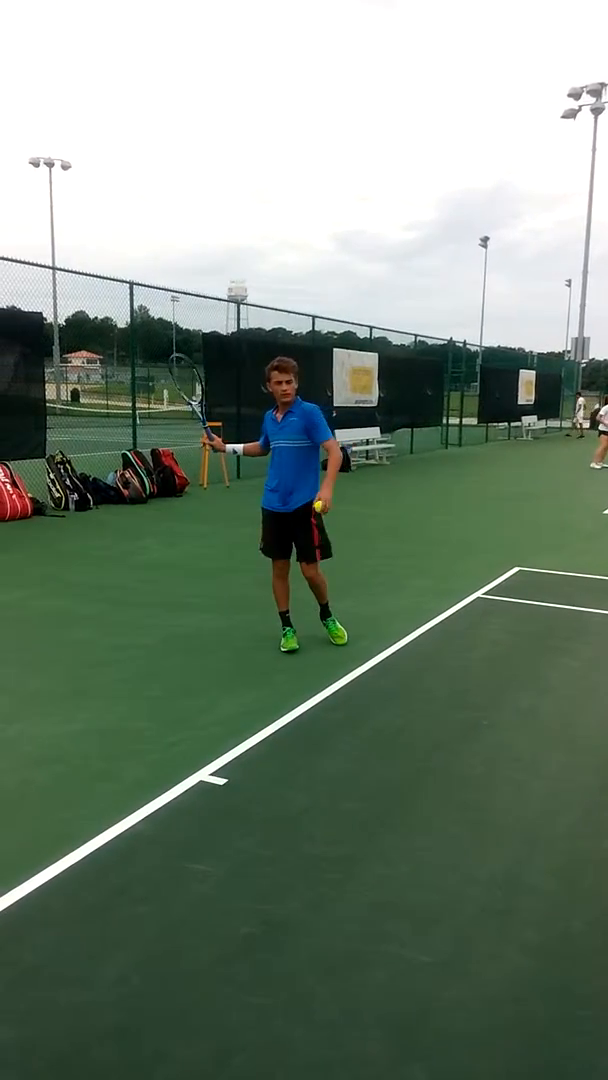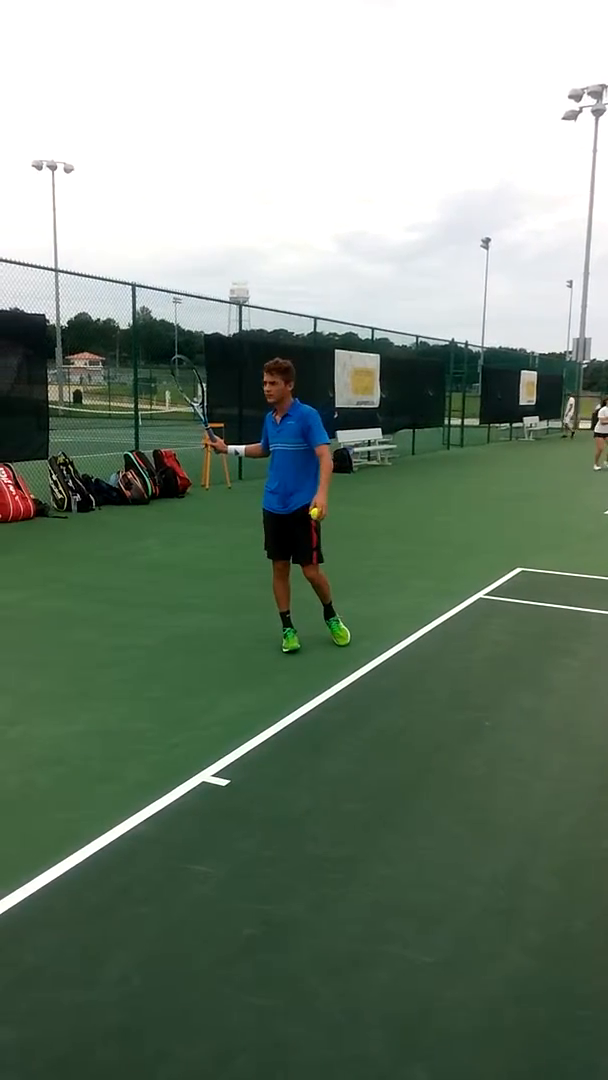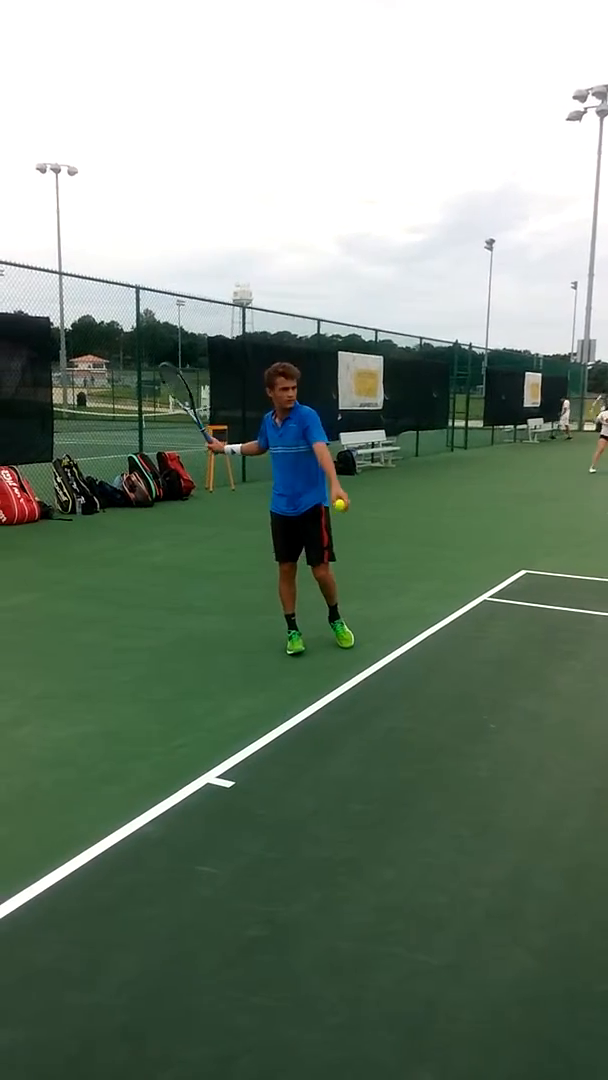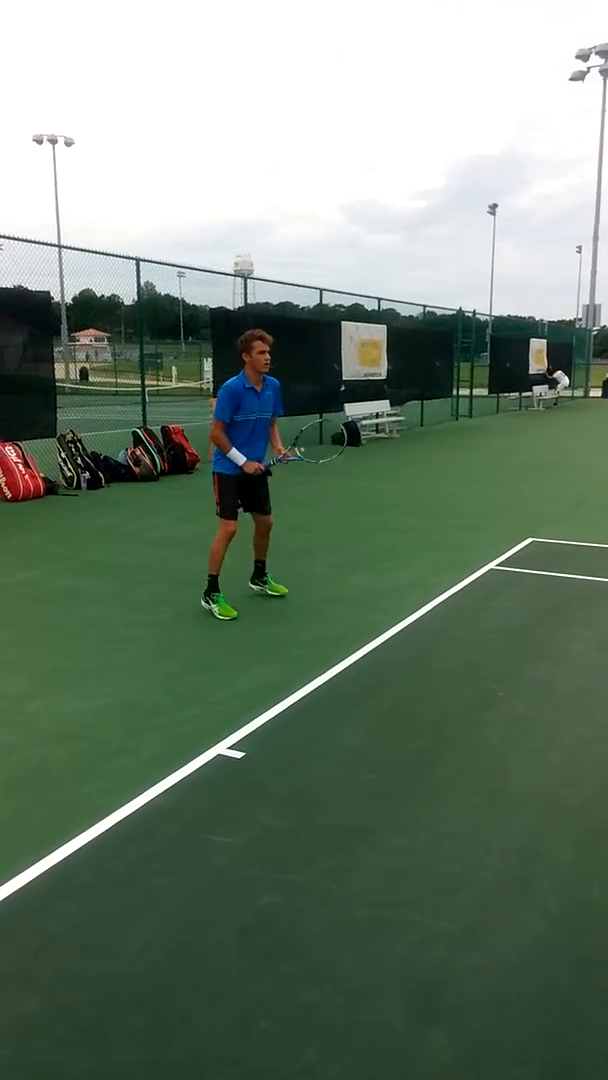
dt=0.4s
person 1, frame 1
left shoulder: (310, 412)
right shoulder: (269, 417)
left elbow: (334, 451)
left wrist: (327, 488)
right wrist: (226, 447)
left hip: (304, 505)
right hip: (273, 505)
left knee: (310, 570)
right knee: (279, 567)
left ankle: (327, 617)
right ankle: (287, 628)
person 1, frame 2
left shoulder: (307, 416)
right shoulder: (269, 419)
left elbow: (325, 457)
left wrist: (321, 493)
right wrist: (228, 448)
left hip: (303, 507)
right hip: (273, 507)
left knee: (311, 570)
right knee: (279, 568)
left ankle: (331, 617)
right ankle: (288, 628)
person 1, frame 3
left shoulder: (307, 416)
right shoulder: (268, 421)
left elbow: (321, 451)
left wrist: (335, 485)
right wrist: (226, 448)
left hip: (312, 506)
right hip: (281, 509)
left knee: (321, 570)
right knee: (286, 570)
left ankle: (336, 620)
right ankle: (293, 630)
person 1, frame 4
left shoulder: (273, 386)
right shoulder: (231, 388)
right elbow: (216, 434)
left wrist: (278, 447)
right wrist: (242, 462)
left hip: (255, 468)
right hip: (228, 468)
left knee: (265, 523)
right knee: (228, 527)
left ankle: (259, 577)
right ankle: (211, 593)
